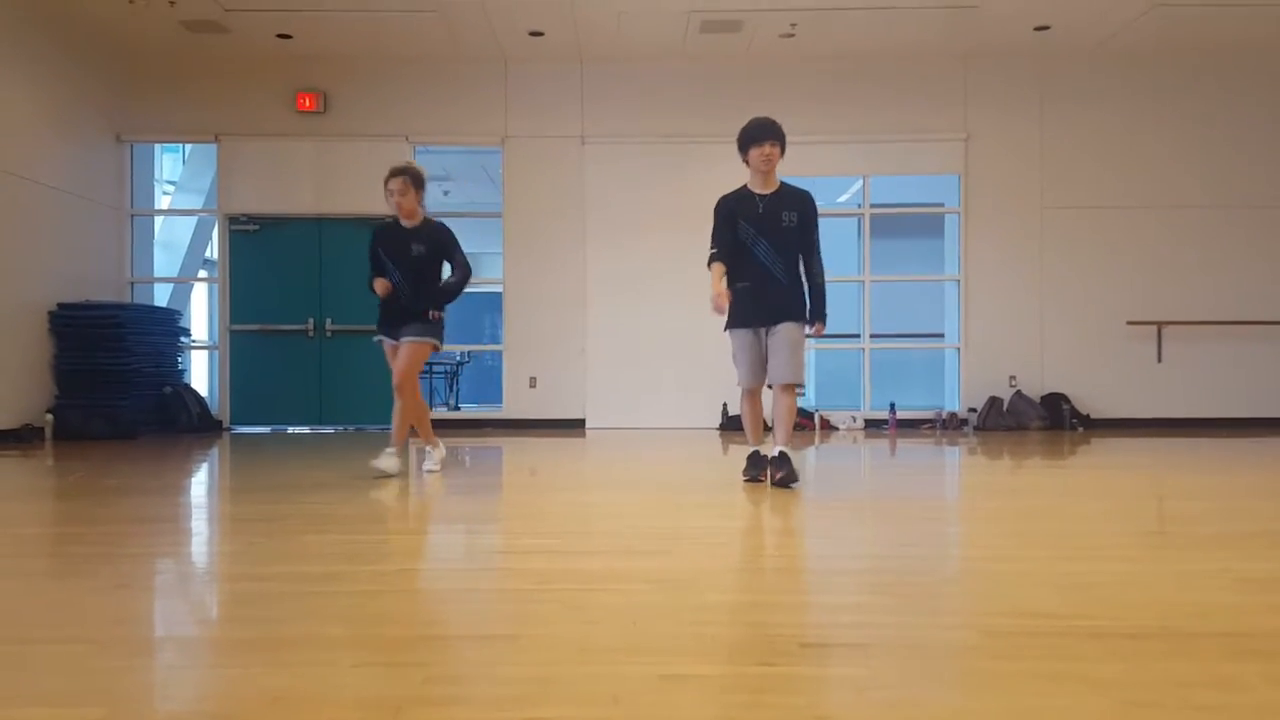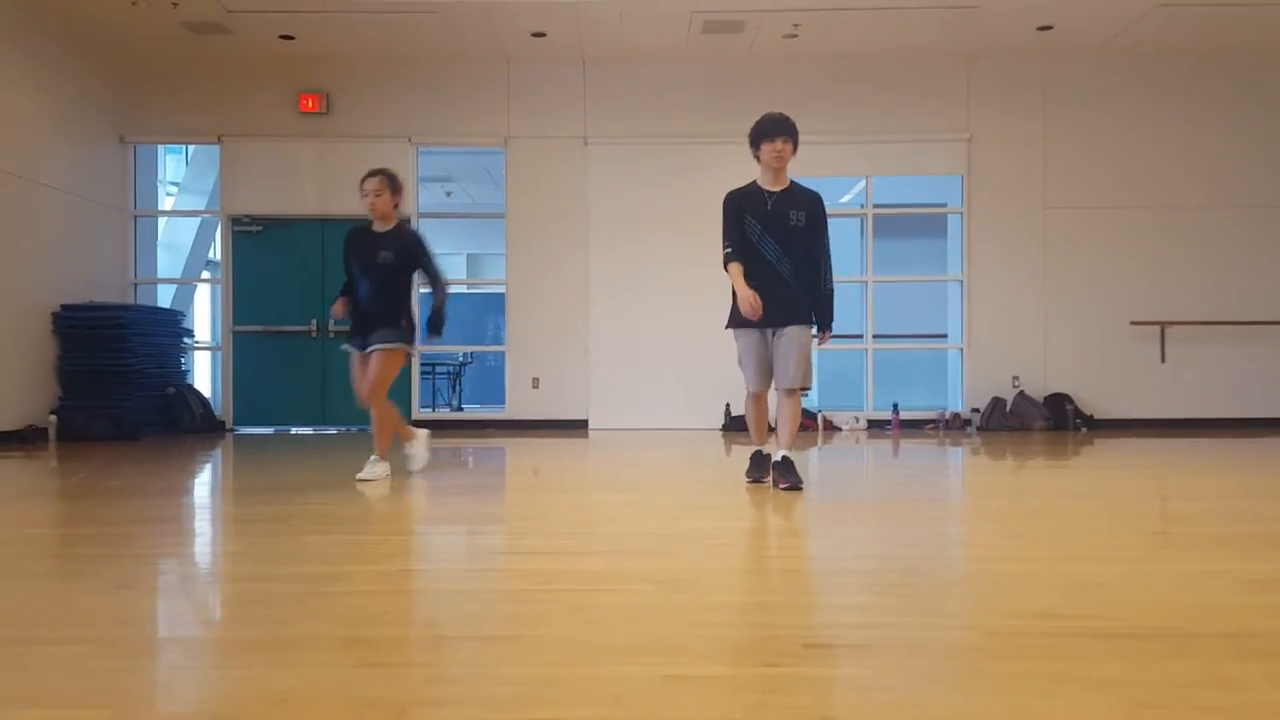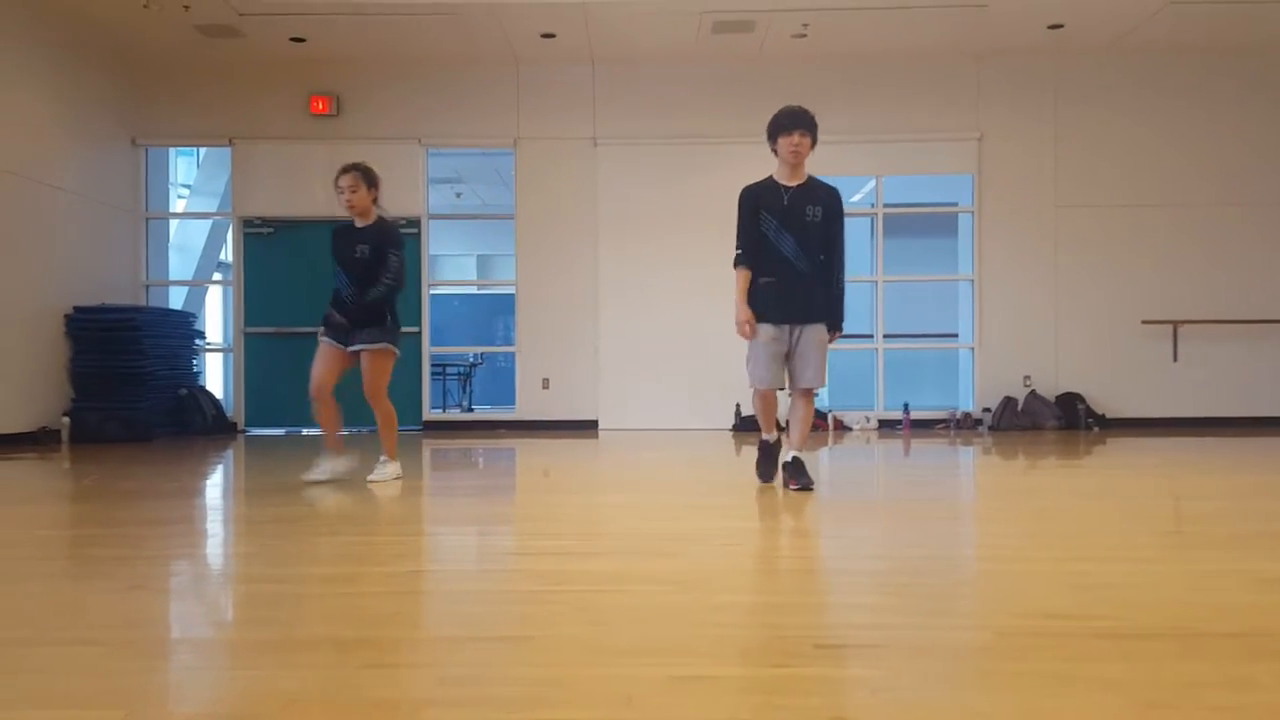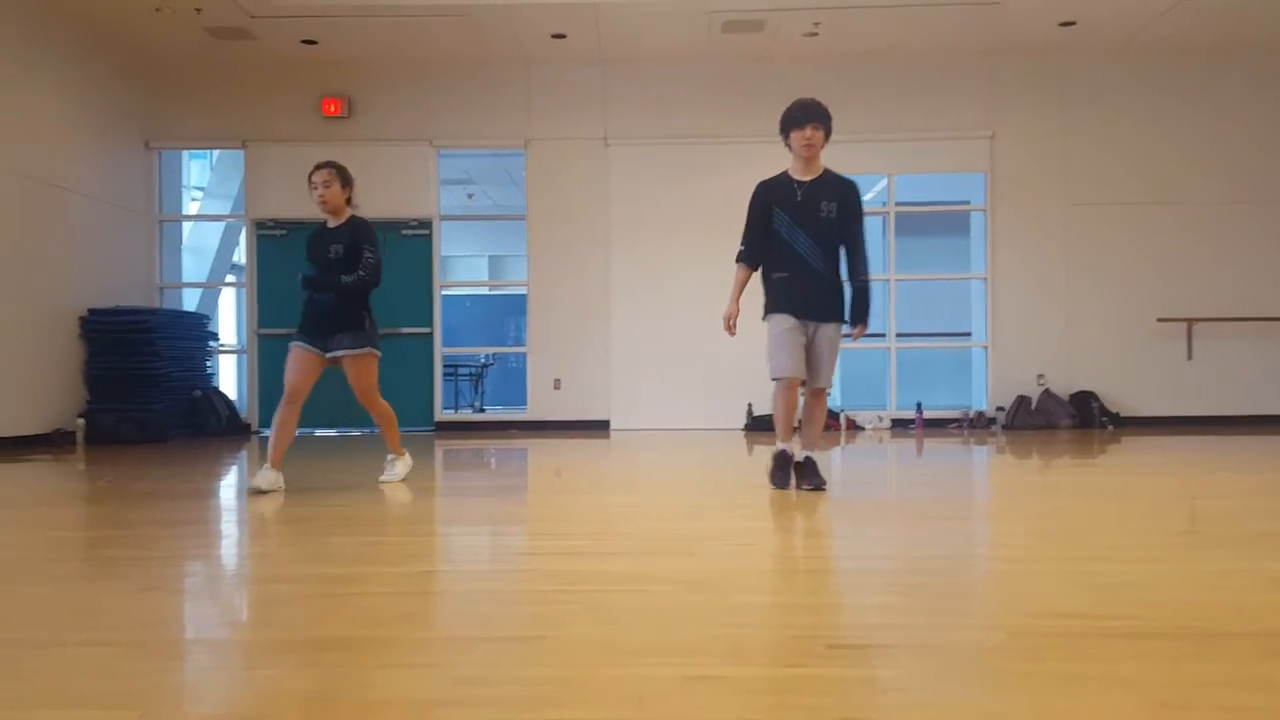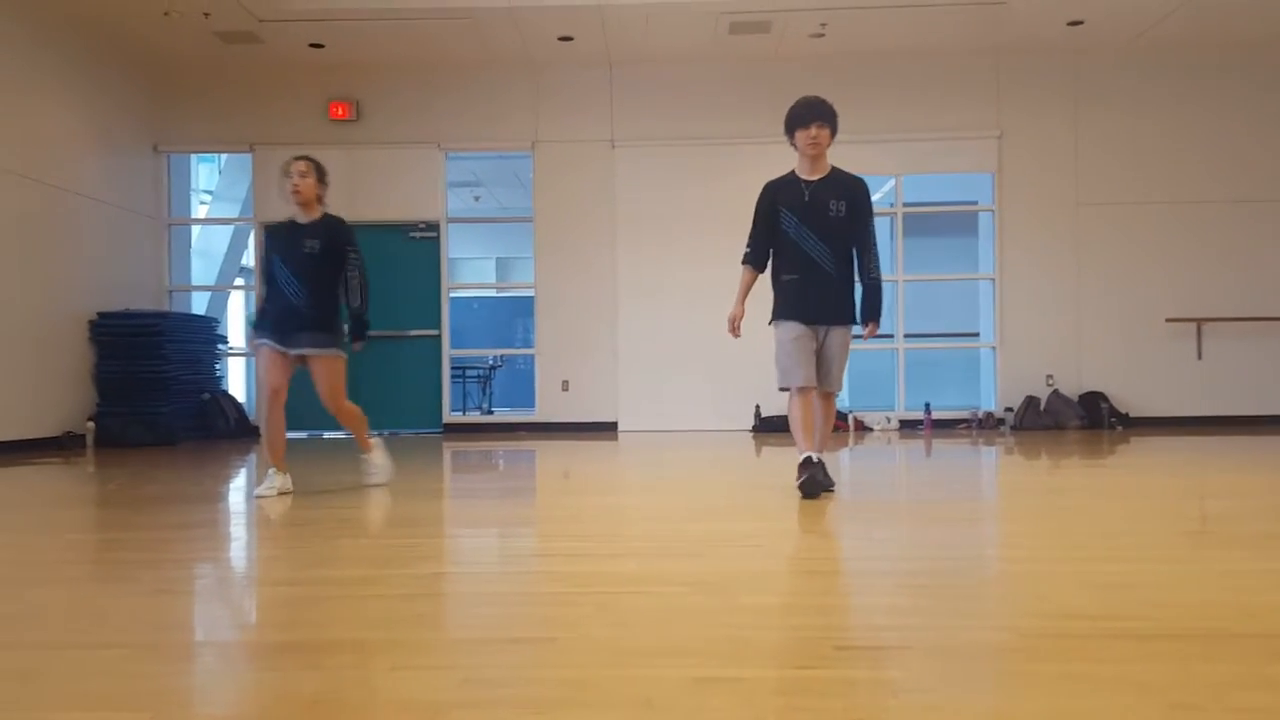
dt=0.2s
person 1, frame 1
left shoulder: (801, 201)
right shoulder: (729, 205)
left elbow: (812, 260)
right elbow: (720, 252)
left wrist: (819, 310)
right wrist: (718, 286)
left hip: (788, 311)
right hip: (744, 312)
left knee: (785, 383)
right knee: (750, 387)
left ankle: (780, 456)
right ankle: (756, 454)
person 1, frame 2
left shoulder: (810, 202)
right shoulder: (737, 200)
left elbow: (820, 262)
right elbow: (732, 252)
left wrist: (825, 316)
right wrist: (741, 287)
left hip: (795, 313)
right hip: (751, 313)
left knee: (790, 386)
right knee: (756, 389)
left ankle: (783, 460)
right ankle: (759, 453)
person 1, frame 3
left shoulder: (828, 197)
right shoulder: (753, 196)
left elbow: (835, 261)
right elbow: (744, 255)
left wrist: (835, 315)
right wrist: (742, 304)
left hip: (812, 311)
right hip: (767, 310)
left knee: (805, 387)
right knee: (765, 386)
left ankle: (794, 460)
right ankle: (769, 439)
person 1, frame 4
left shoulder: (844, 190)
right shoulder: (767, 192)
left elbow: (855, 253)
right elbow: (750, 250)
left wrist: (860, 309)
right wrist: (735, 300)
left hip: (827, 307)
right hip: (782, 304)
left knee: (818, 387)
right knee: (788, 379)
left ankle: (806, 458)
right ankle: (783, 450)
person 1, frame 5
left shoulder: (853, 189)
right shoulder: (775, 192)
left elbow: (867, 251)
right elbow: (757, 252)
left wrist: (872, 307)
right wrist: (739, 302)
left hip: (837, 309)
right hip: (791, 309)
left knee: (827, 390)
right knee: (800, 387)
left ankle: (818, 459)
right ankle: (806, 462)
person 2, frame 1
left shoulder: (437, 232)
right shoulder: (381, 234)
left elbow: (463, 271)
right elbow: (374, 273)
left wrist: (440, 297)
right wrist: (376, 283)
left hip: (423, 321)
right hip: (391, 320)
left knee: (402, 381)
right knee: (408, 387)
left ankle: (394, 451)
right ankle: (433, 446)
person 2, frame 2
left shoulder: (407, 239)
right shoulder: (354, 238)
left elbow: (435, 279)
left wrist: (437, 314)
right wrist: (341, 302)
left hip: (394, 326)
right hip: (361, 328)
left knee: (374, 393)
right knee: (366, 398)
left ankle: (380, 460)
right ankle: (413, 436)
person 2, frame 3
left shoulder: (388, 233)
right shoulder: (339, 235)
left elbow: (392, 281)
left wrist: (360, 309)
right wrist: (330, 318)
left hip: (376, 325)
right hip: (340, 325)
left knee: (374, 394)
right knee: (318, 388)
left ankle: (390, 460)
right ankle: (336, 456)
person 2, frame 4
left shoulder: (362, 230)
right shoulder: (315, 238)
left elbow: (370, 277)
left wrist: (322, 284)
left hip: (352, 327)
right hip: (313, 328)
left knee: (368, 398)
right knee: (291, 393)
left ankle: (399, 456)
right ankle: (272, 470)
person 2, frame 5
left shoulder: (336, 229)
right shoulder: (276, 233)
left elbow: (355, 276)
left wrist: (359, 318)
right wrist: (261, 318)
left hip: (321, 328)
right hip: (276, 325)
left knee: (334, 402)
right knee: (271, 395)
left ankle: (370, 449)
right ankle: (278, 473)
